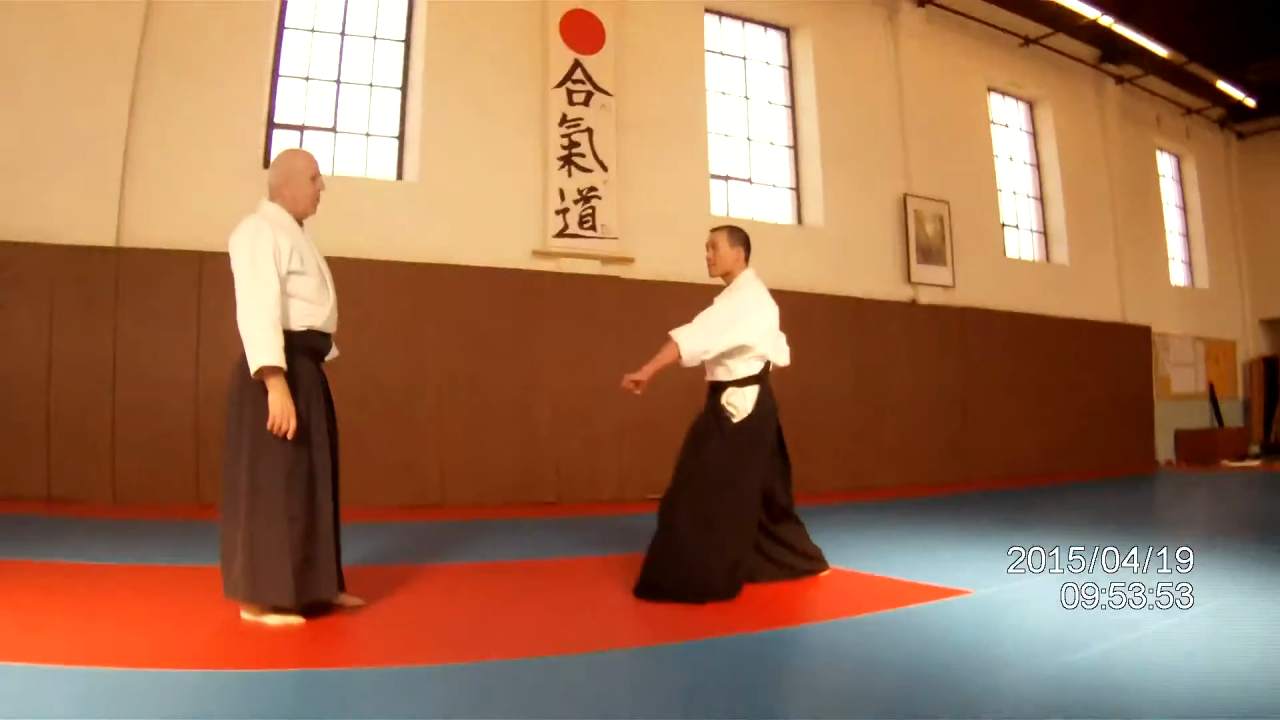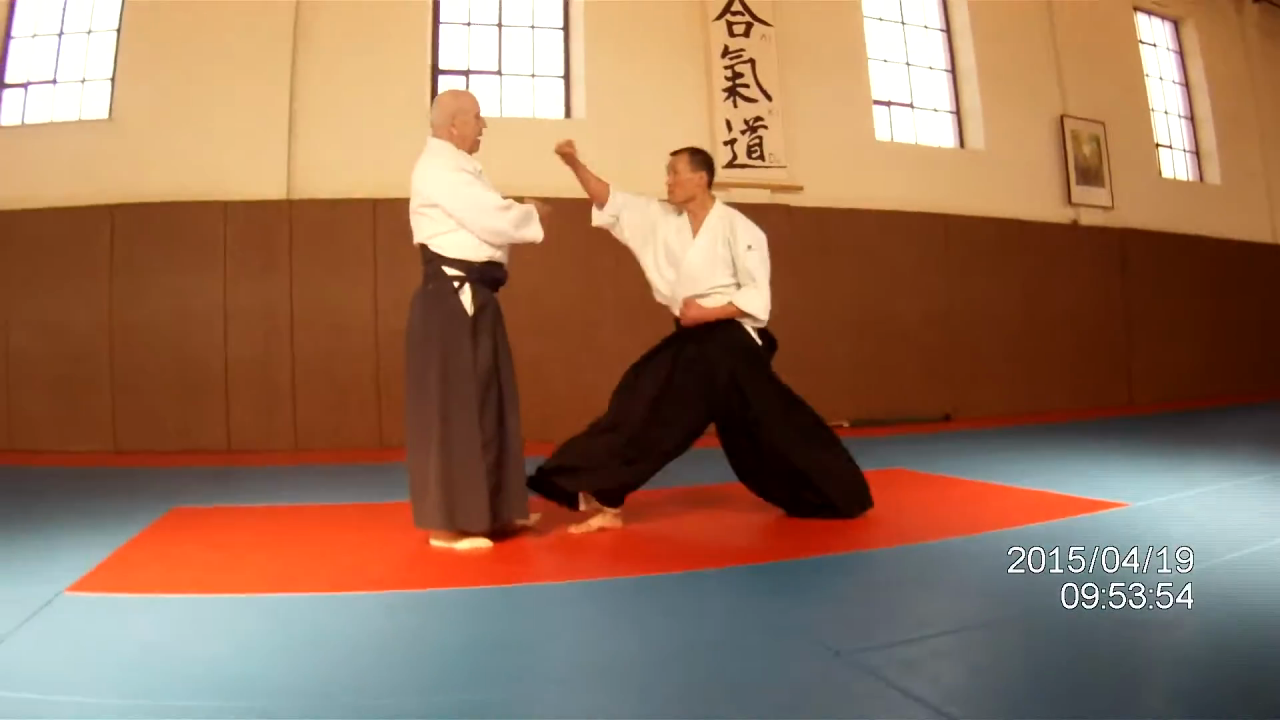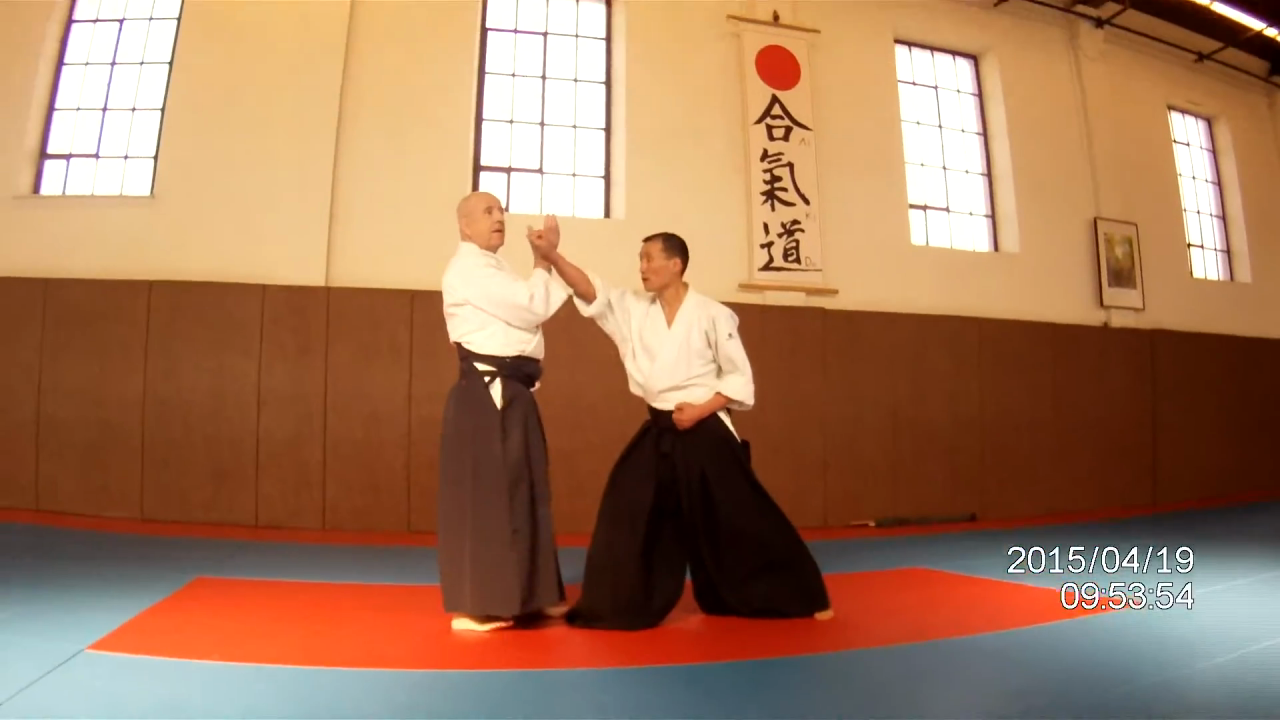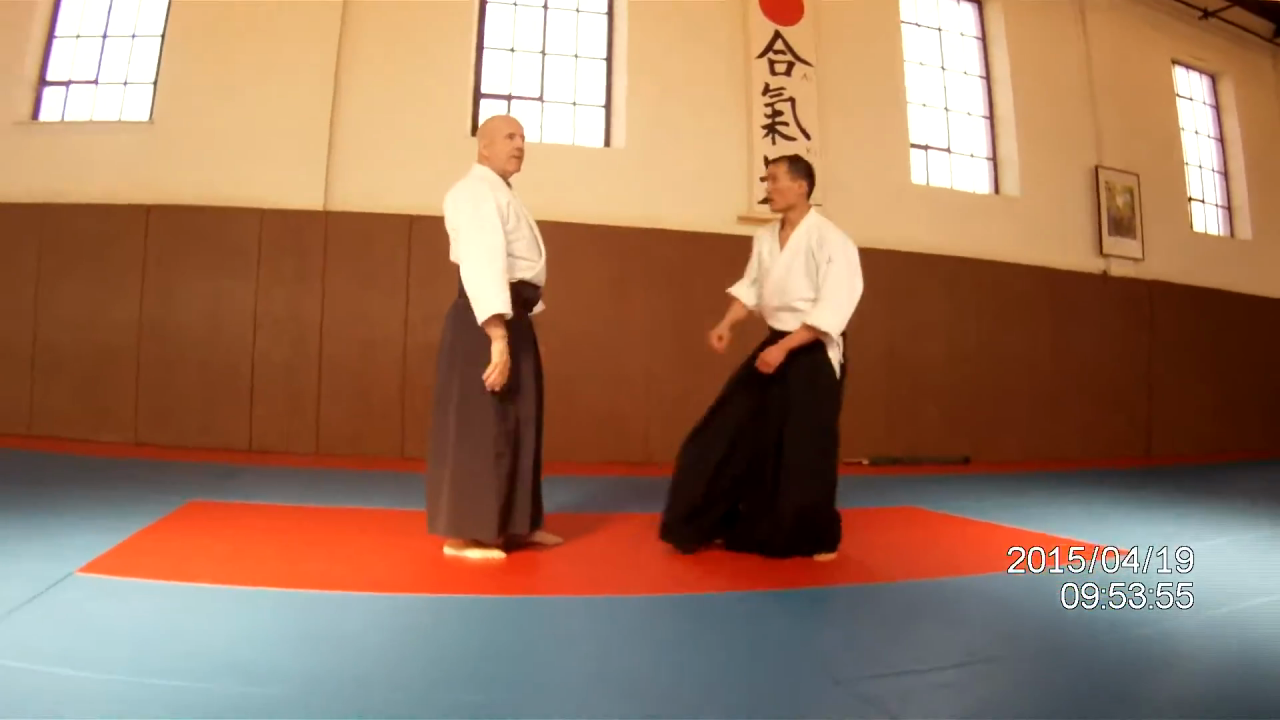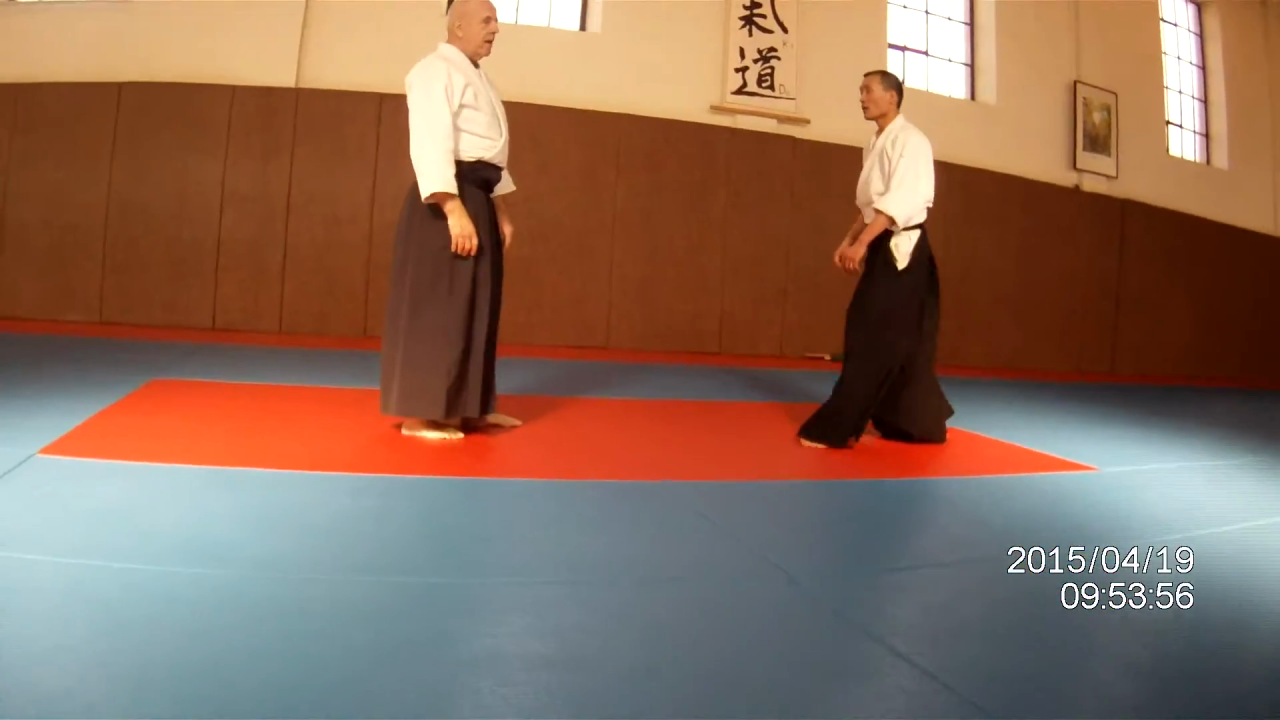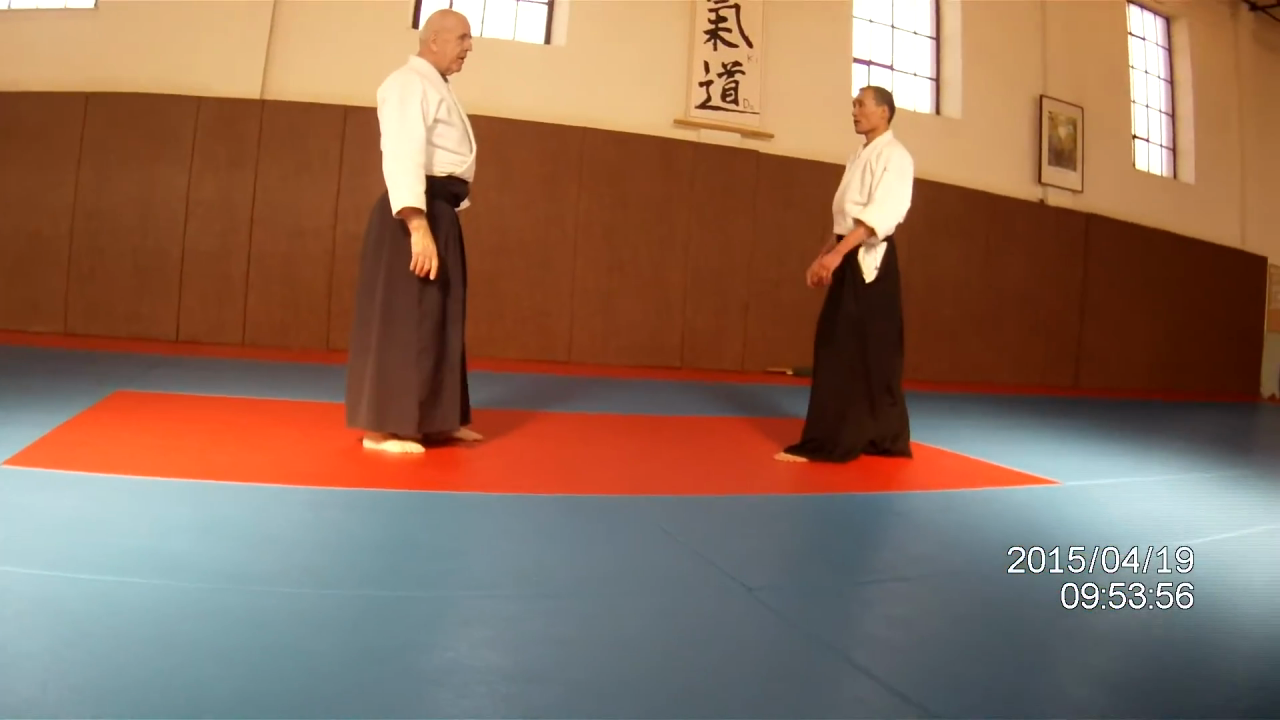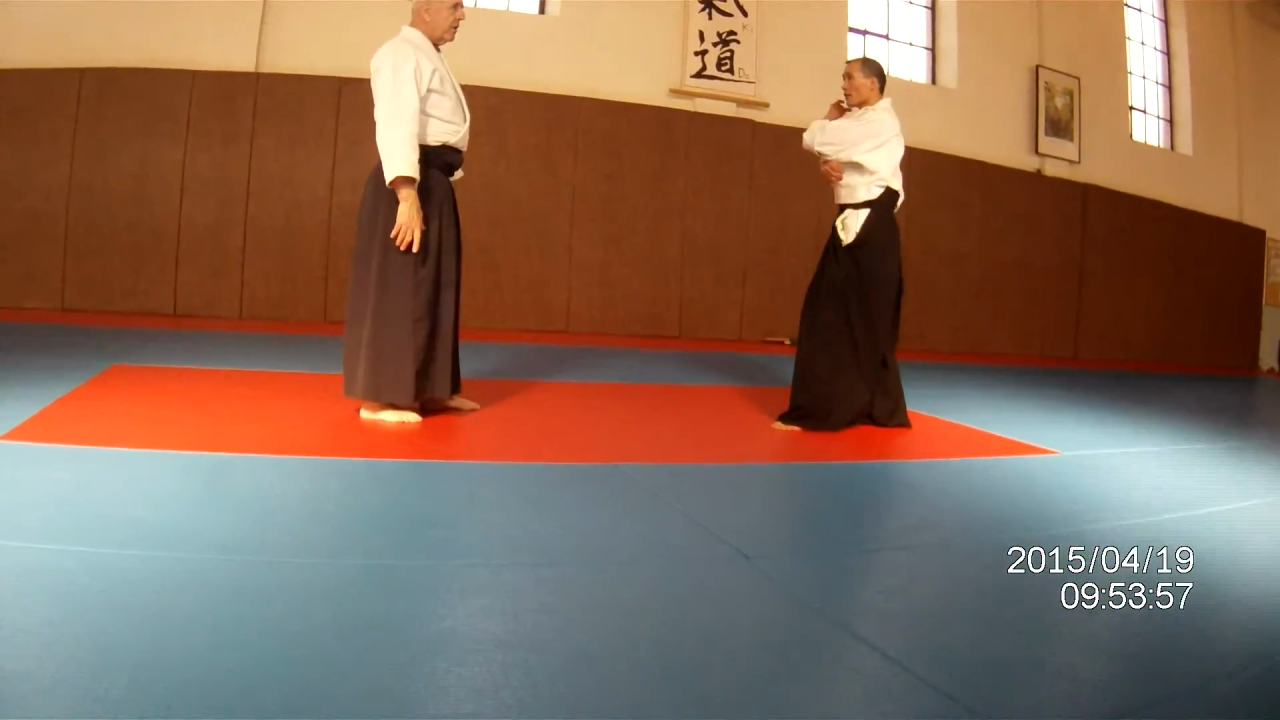
dt=0.7s
person 1, frame 1
left shoulder: (292, 233)
right shoulder: (261, 231)
right elbow: (258, 309)
left wrist: (320, 358)
right wrist: (276, 382)
left hip: (304, 369)
right hip: (276, 370)
left knee: (309, 477)
right knee: (272, 481)
left ankle: (312, 585)
right ankle: (259, 598)
person 1, frame 2
left shoulder: (452, 165)
right shoulder: (440, 167)
left elbow: (484, 220)
right elbow: (495, 221)
left wrist: (524, 215)
right wrist: (534, 213)
left hip: (470, 298)
right hip: (451, 300)
left knee: (486, 404)
right knee: (454, 409)
left ankle: (490, 511)
right ankle: (447, 525)
person 1, frame 3
left shoulder: (489, 268)
right shoulder: (468, 268)
right elbow: (530, 307)
right wrist: (544, 261)
left hip: (509, 395)
right hip: (486, 397)
left knee: (517, 496)
right knee: (485, 498)
left ankle: (519, 599)
right ankle: (471, 608)
person 1, frame 4
left shoulder: (500, 194)
right shoulder: (475, 193)
right elbow: (483, 264)
right wrist: (498, 338)
left hip: (509, 324)
right hip: (486, 323)
left knee: (512, 425)
right knee: (478, 425)
left ankle: (508, 525)
right ankle: (462, 534)
person 1, frame 5
left shoulder: (476, 77)
right shoulder: (436, 70)
right elbow: (430, 144)
left wrist: (500, 209)
right wrist: (454, 209)
left hip: (475, 201)
right hip: (448, 202)
left knee: (473, 306)
right knee: (436, 307)
left ankle: (468, 408)
right ankle: (420, 415)
person 1, frame 6
left shoulder: (436, 89)
right shoulder: (410, 84)
right elbow: (403, 158)
right wrist: (418, 227)
left hip: (440, 214)
right hip: (416, 215)
left knee: (438, 320)
right knee: (402, 320)
left ankle: (432, 421)
right ankle: (381, 429)
person 1, frame 7
left shoulder: (429, 57)
right shoulder: (402, 54)
right elbow: (396, 127)
right wrist: (408, 195)
left hip: (434, 184)
right hip: (409, 185)
left knee: (432, 288)
right knee: (397, 288)
left ankle: (428, 390)
right ankle: (378, 398)
person 2, frame 1
left shoulder: (745, 297)
right shoulder: (754, 296)
left elbow: (698, 336)
right elbow: (779, 352)
left wrist: (647, 370)
left hip: (738, 404)
right hip: (747, 403)
left knee: (700, 490)
right knee: (760, 490)
left ankle: (693, 579)
right ankle: (798, 560)
person 2, frame 2
left shoulder: (736, 227)
right shoulder: (661, 219)
left elbow: (758, 296)
right elbow: (610, 203)
left wrist: (709, 311)
right wrist: (575, 163)
left hip: (730, 343)
right hip: (688, 342)
left knee: (775, 426)
right knee: (639, 413)
left ankle: (840, 499)
right ankle: (603, 502)
person 2, frame 3
left shoulder: (712, 315)
right shoulder: (633, 310)
left elbow: (739, 379)
right elbow: (591, 293)
left wrist: (702, 410)
right wrist: (552, 256)
left hip: (706, 433)
right hip: (658, 433)
left knee: (743, 519)
right knee: (626, 513)
left ankle: (803, 596)
right ankle: (617, 605)
person 2, frame 4
left shoulder: (830, 239)
right shoulder: (765, 237)
left elbow: (833, 310)
right elbow: (750, 288)
left wrist: (784, 348)
right wrist: (726, 324)
left hip: (812, 356)
right hip: (774, 347)
left knee: (804, 449)
right knee: (728, 430)
left ankle: (813, 537)
right ankle: (703, 525)
person 2, frame 5
left shoulder: (908, 139)
right shoulder: (879, 143)
left elbow: (901, 201)
left wrist: (862, 243)
right wrist: (849, 239)
left hip: (902, 248)
right hip: (887, 247)
left knee: (872, 336)
right knee: (904, 341)
left ankle: (838, 428)
right ankle: (919, 423)
person 2, frame 6
left shoulder: (893, 155)
right shoulder: (862, 155)
left elbow: (881, 215)
left wrist: (836, 254)
right wrist: (822, 256)
left hip: (870, 261)
right hip: (852, 259)
left knee: (844, 351)
right knee: (870, 352)
left ankle: (824, 443)
right ankle: (882, 437)
person 2, frame 7
left shoulder: (877, 121)
right shoulder: (869, 122)
left elbow: (816, 138)
right elbow: (834, 151)
left wrist: (833, 116)
right wrist: (831, 166)
left hip: (865, 228)
right hip: (868, 227)
left knee: (828, 315)
right knee: (864, 320)
left ankle: (816, 410)
right ankle: (879, 406)
